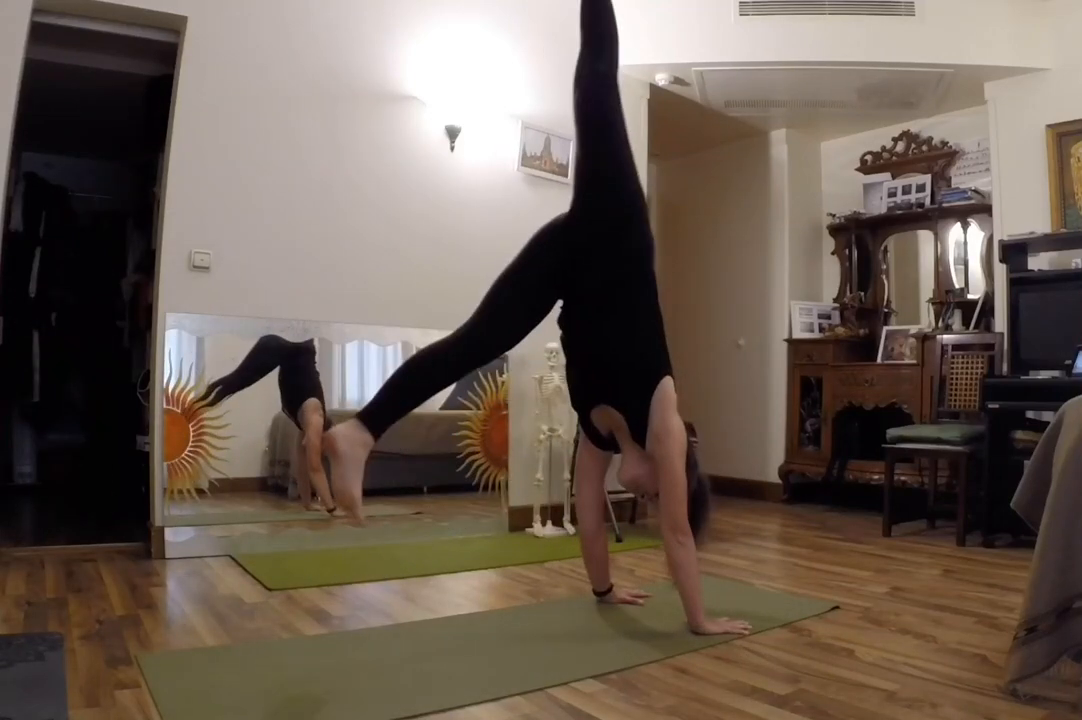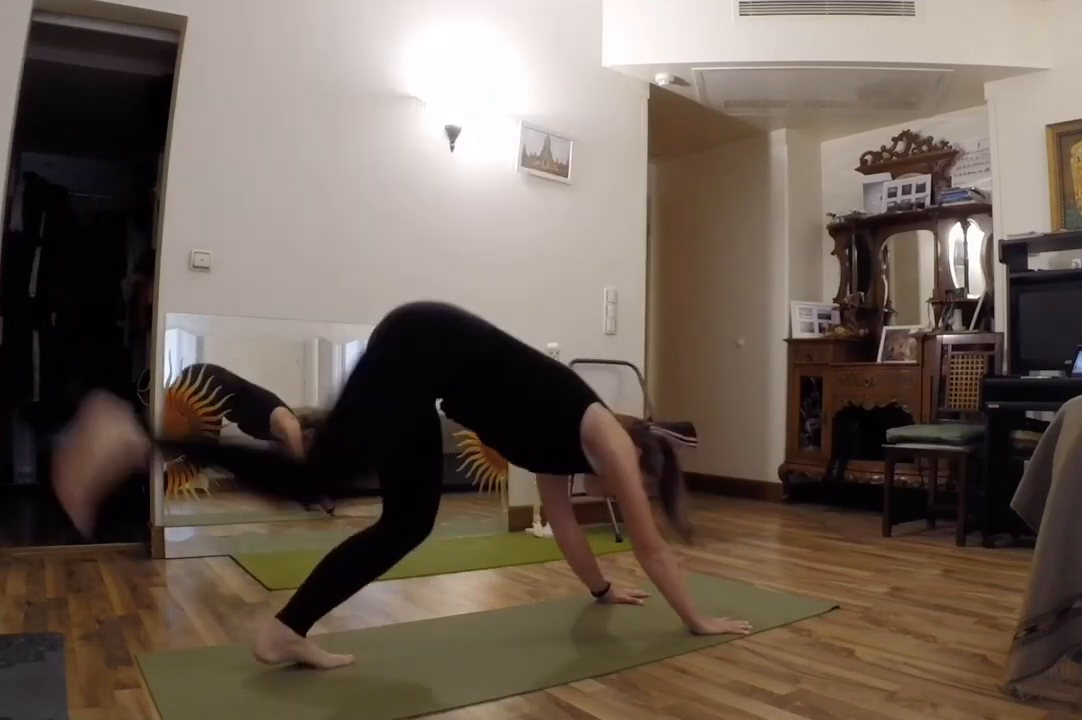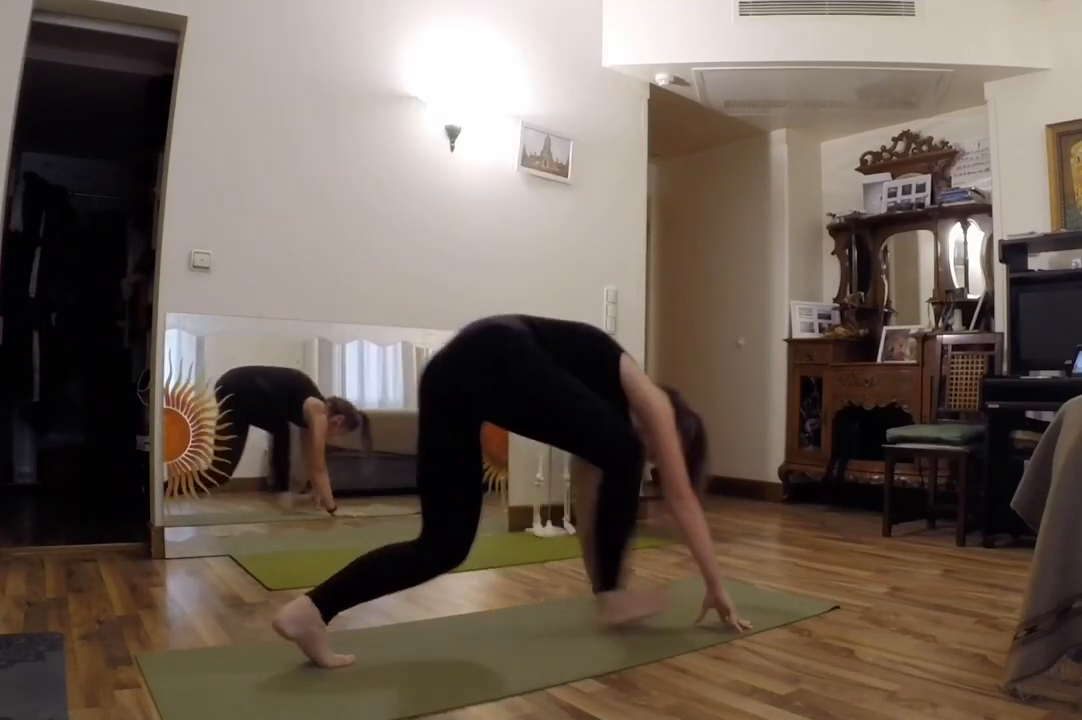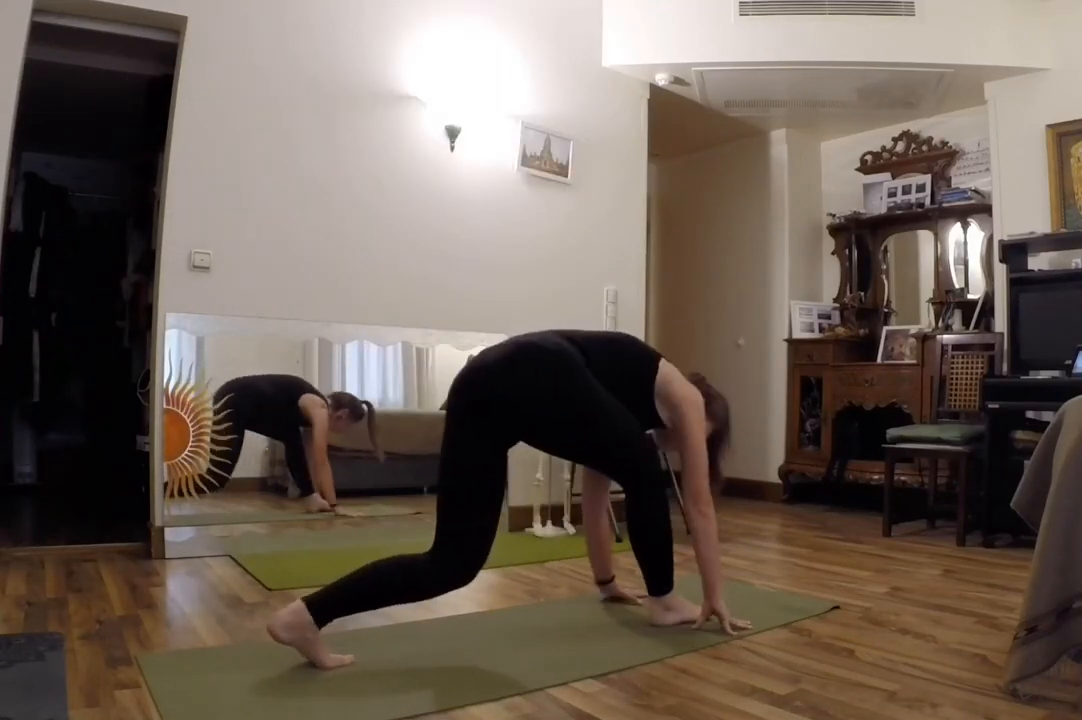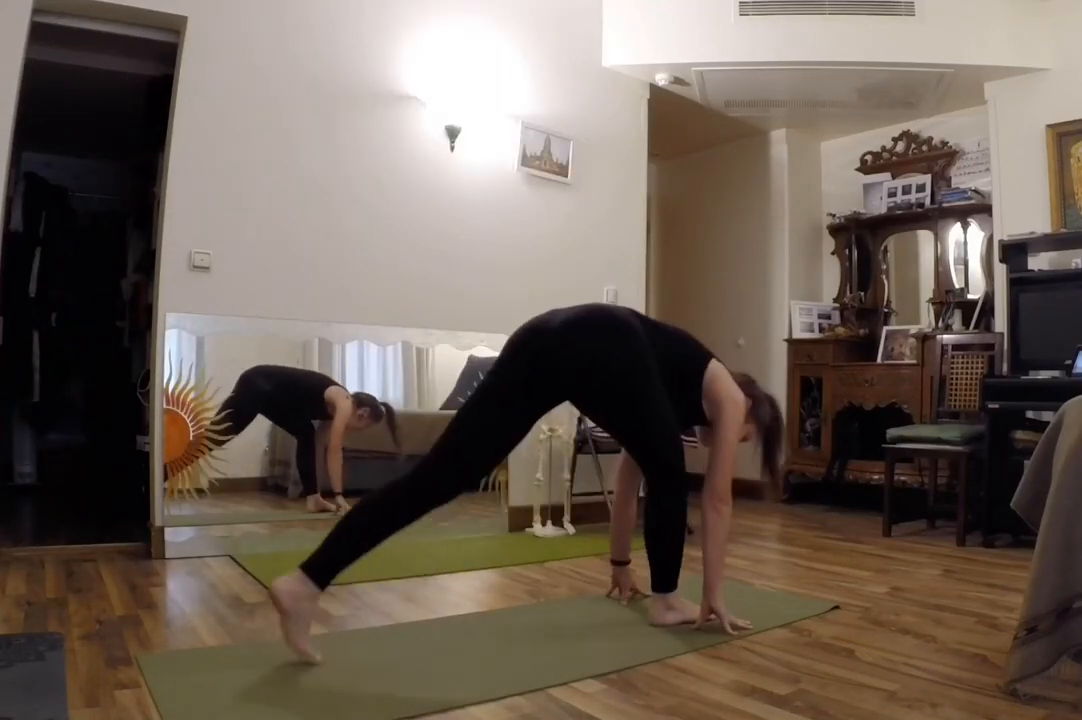
dt=0.7s
person 1, frame 1
left shoulder: (601, 426)
right shoulder: (662, 426)
left elbow: (590, 512)
right elbow: (676, 533)
left wrist: (605, 588)
right wrist: (702, 621)
left hip: (573, 250)
right hip: (605, 239)
right knee: (600, 83)
person 1, frame 2
left shoulder: (556, 442)
right shoulder: (606, 435)
left elbow: (562, 519)
right elbow: (650, 544)
left wrist: (603, 588)
right wrist: (698, 621)
left hip: (422, 345)
right hip: (428, 345)
left knee: (409, 522)
right knee: (314, 473)
left ankle: (288, 629)
right ankle: (126, 436)
person 1, frame 3
left shoulder: (605, 415)
right shoulder: (649, 401)
left elbow: (593, 500)
right elbow: (682, 498)
left wrist: (600, 582)
right wrist: (716, 589)
left hip: (449, 369)
right hip: (498, 360)
left knee: (443, 544)
right knee: (620, 461)
left ankle: (310, 611)
right ankle: (616, 598)
person 1, frame 4
left shoulder: (643, 387)
right shoulder: (685, 397)
left elbow: (595, 494)
right elbow: (699, 503)
left wrist: (605, 579)
right wrist: (714, 598)
left hip: (480, 380)
right hip: (541, 380)
left knee: (453, 563)
right knee: (643, 475)
left ankle: (305, 615)
right ankle: (663, 602)
person 1, frame 5
left shoulder: (693, 392)
right shoulder: (728, 396)
left elbow: (627, 484)
right elbow: (717, 502)
left wrist: (619, 565)
right wrist: (713, 597)
left hip: (544, 335)
right hip: (599, 347)
left knee: (440, 475)
right knee: (668, 474)
left ankle: (303, 584)
right ankle: (666, 602)
